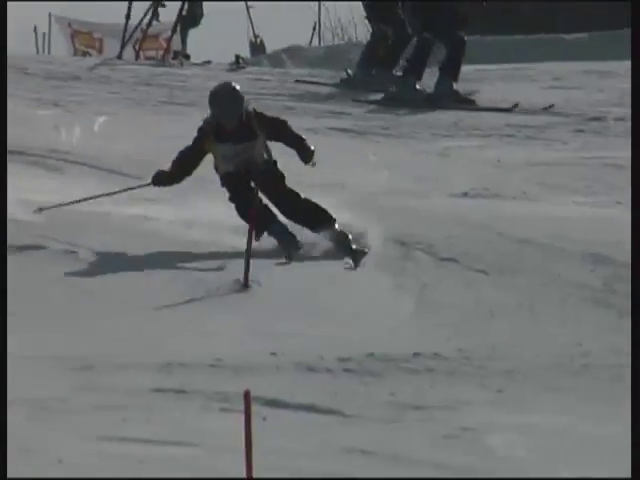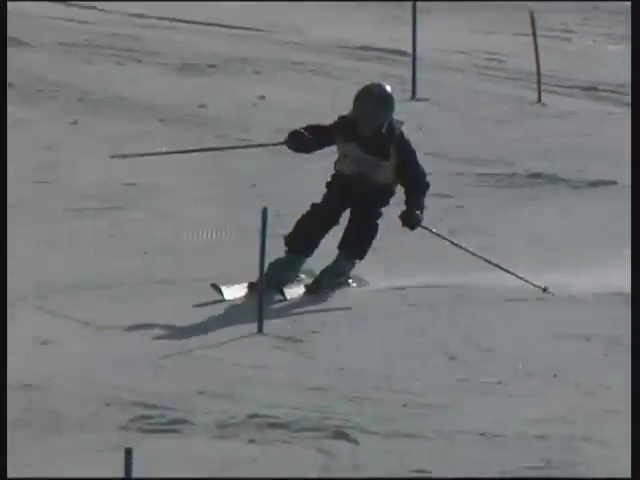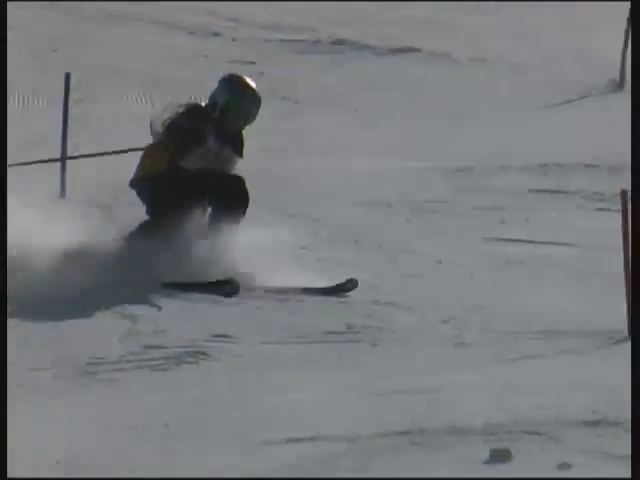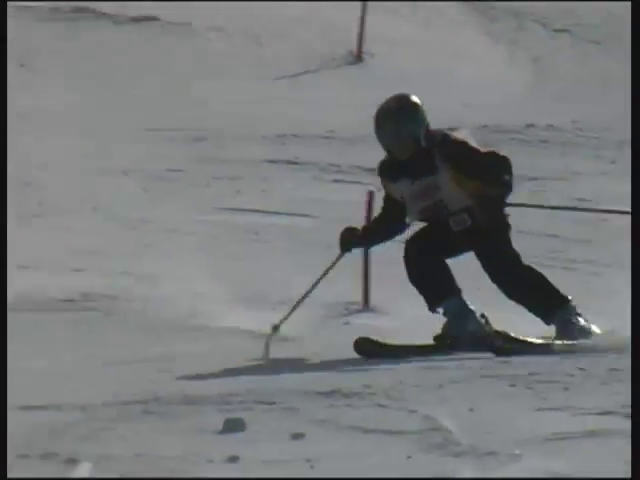
dt=1s
person 1, frame 1
left shoulder: (255, 122)
right shoulder: (208, 134)
left elbow: (280, 129)
right elbow: (188, 160)
left wrist: (302, 147)
right wrist: (168, 176)
left hip: (261, 167)
right hip: (232, 175)
left knee: (288, 200)
right knee: (244, 199)
left ankle: (335, 233)
right ankle: (284, 236)
person 1, frame 2
left shoulder: (396, 143)
right shoulder: (346, 128)
left elbow: (415, 178)
right elbow: (314, 136)
left wrist: (414, 207)
right wrist: (299, 138)
left hip: (377, 188)
right hip: (346, 180)
left knee: (364, 220)
right knee: (323, 215)
left ankle: (338, 269)
right ankle: (288, 266)
person 1, frame 3
left shoulder: (233, 144)
right shoulder: (194, 115)
left elbow: (212, 179)
right elbow: (174, 141)
left hip: (187, 182)
right hip: (155, 181)
left knee: (235, 192)
right knee: (171, 217)
person 1, frame 4
left shoulder: (448, 149)
right shoulder: (391, 173)
left elbow: (498, 165)
right elbow: (390, 222)
left wrist: (497, 192)
right wrist: (360, 237)
left hip: (478, 221)
right hip: (446, 229)
left knee: (505, 270)
right knee: (417, 253)
left ankle: (569, 321)
right ankle: (462, 322)
